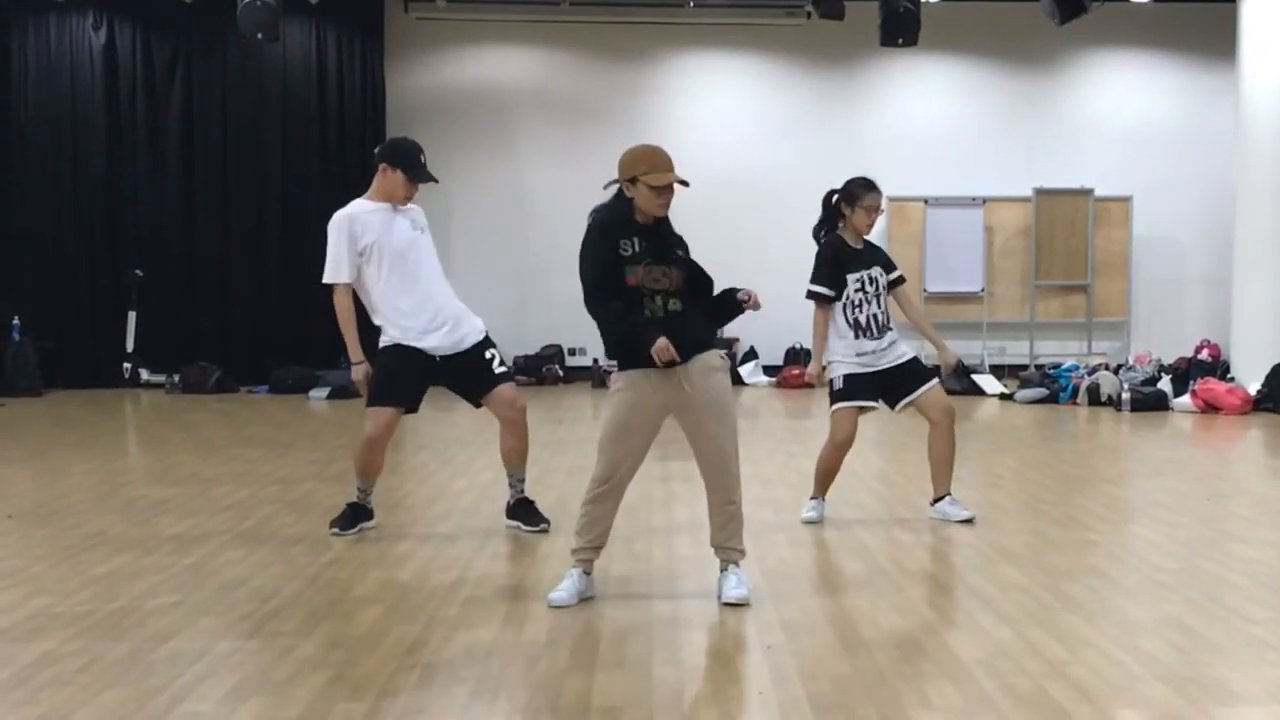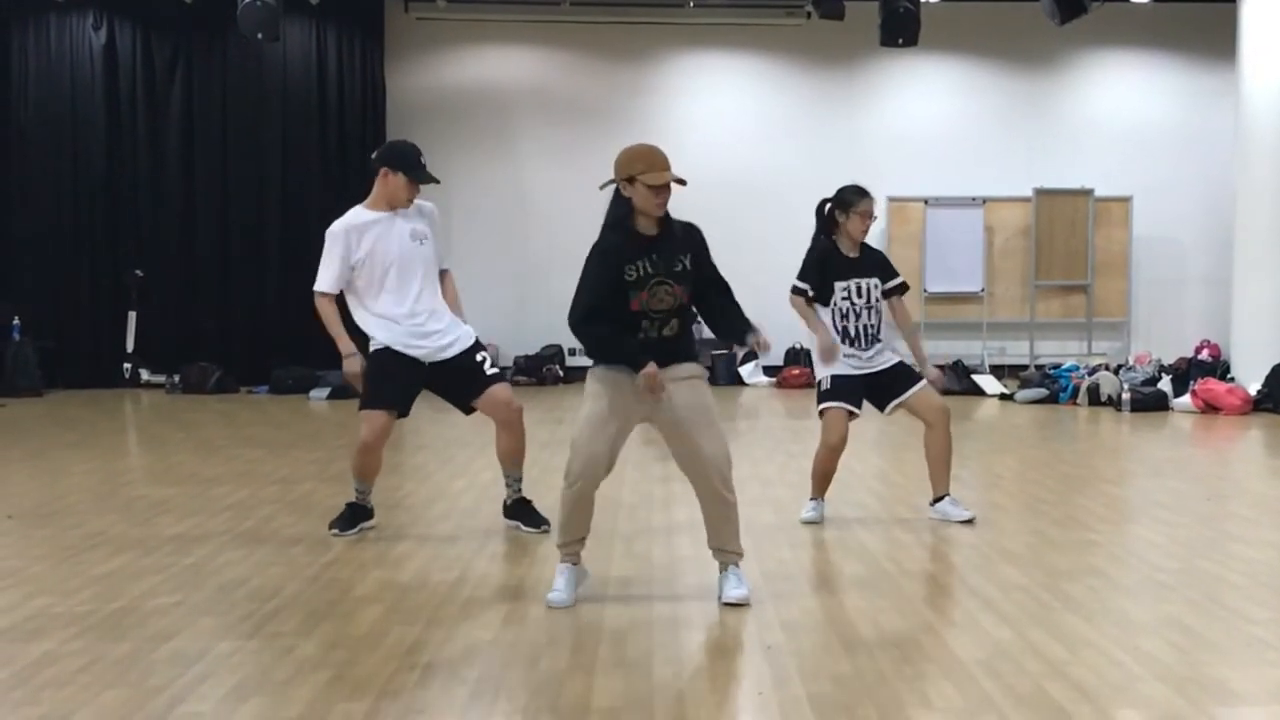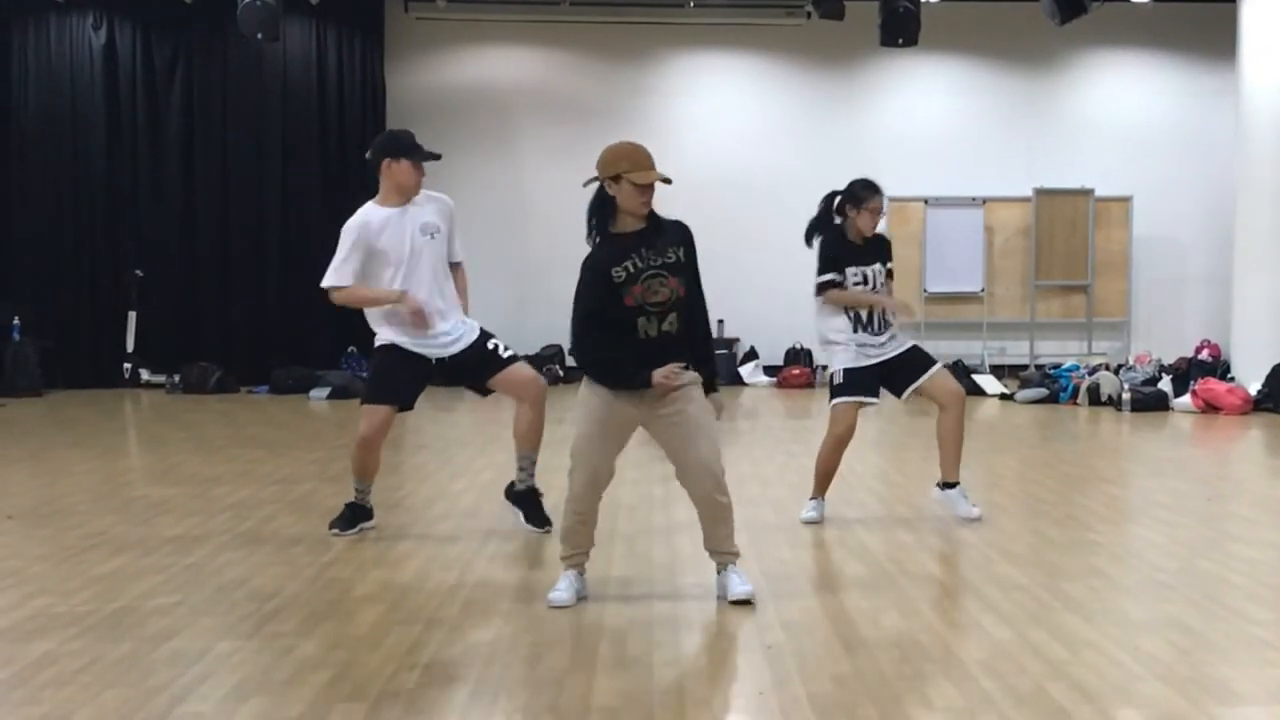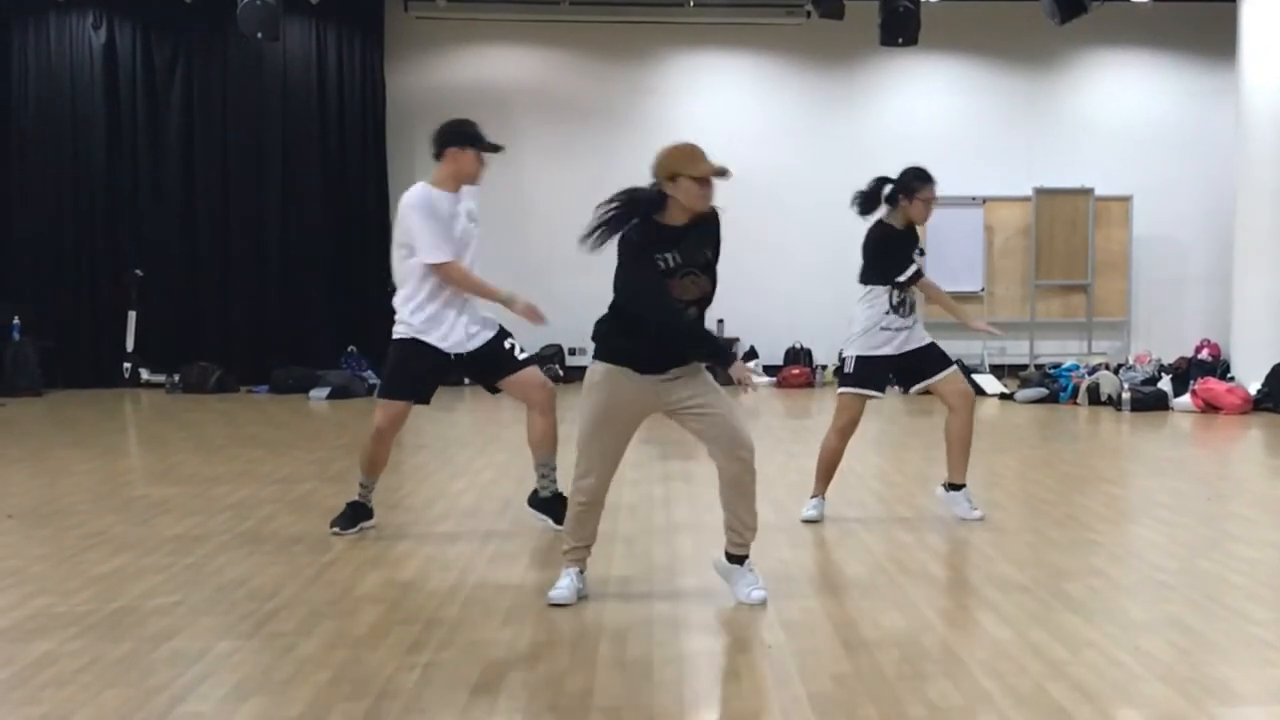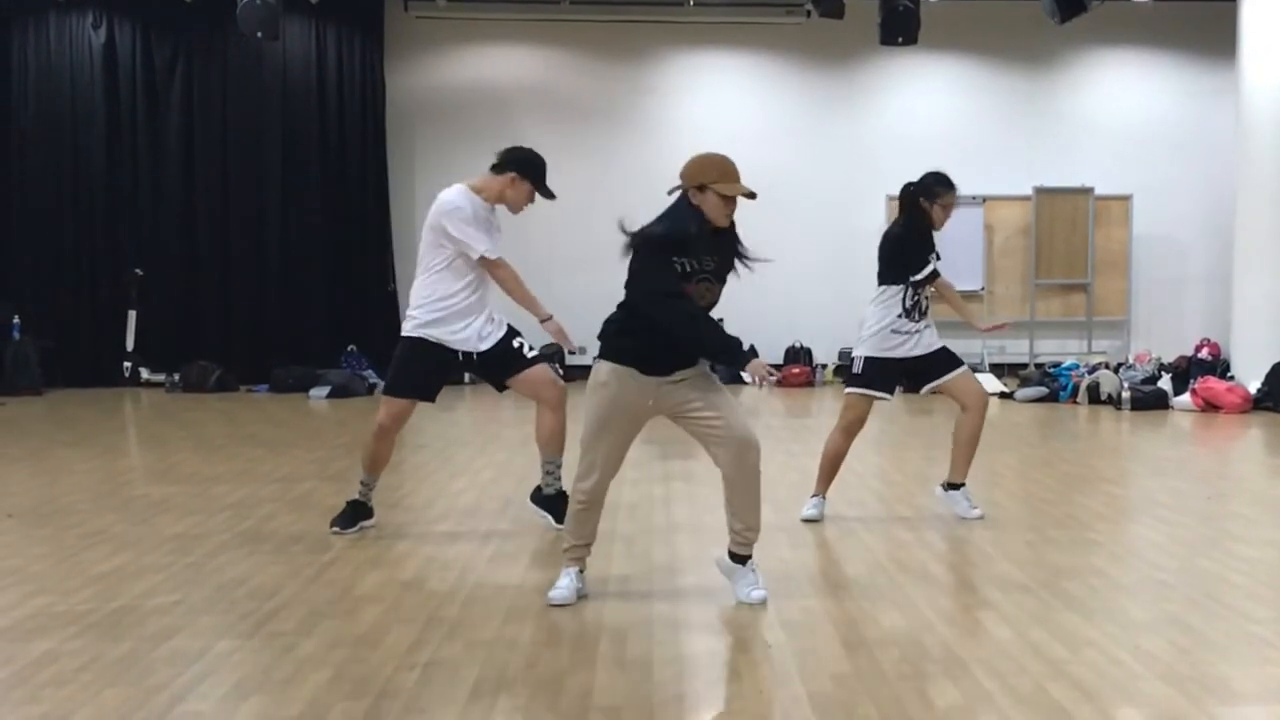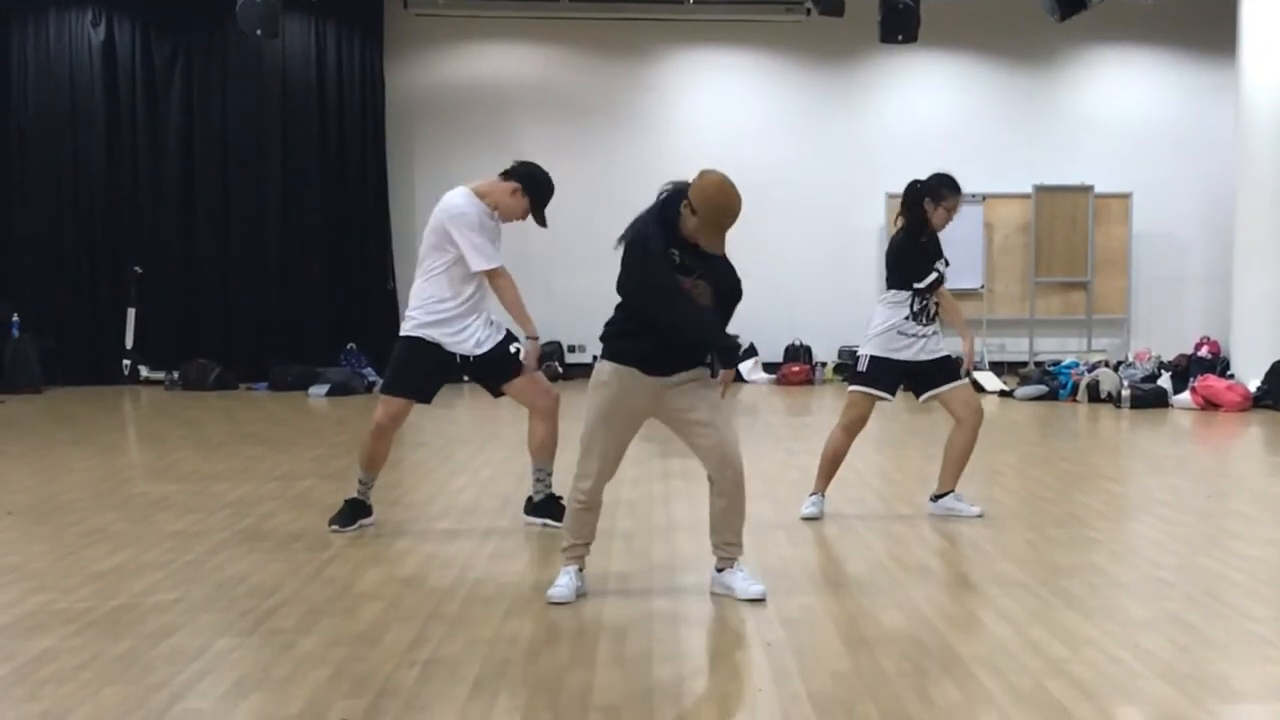
dt=0.2s
person 1, frame 1
left shoulder: (672, 240)
right shoulder: (606, 230)
right elbow: (600, 301)
left wrist: (736, 301)
right wrist: (648, 337)
left hip: (702, 365)
right hip: (638, 373)
left knee: (722, 470)
right knee: (609, 474)
left ankle: (730, 564)
right ankle: (581, 570)
person 1, frame 2
left shoulder: (687, 239)
right shoulder: (611, 249)
left elbow: (713, 299)
right elbow: (584, 320)
left wrist: (745, 332)
right wrist: (636, 361)
left hip: (679, 373)
right hip: (615, 373)
left knee: (714, 470)
right knee: (582, 469)
left ankle: (729, 565)
right ankle: (569, 565)
person 1, frame 3
left shoulder: (677, 237)
right shoulder: (602, 258)
left elbow: (695, 312)
right elbow: (587, 341)
left wrist: (709, 382)
right wrist: (643, 374)
left hip: (677, 383)
right hip: (610, 387)
left knee: (708, 475)
right knee: (585, 483)
left ankle: (726, 565)
right ankle: (572, 570)
person 1, frame 4
left shoulder: (706, 228)
right shoulder: (639, 239)
right elbow: (653, 312)
left wrist: (711, 355)
right wrist: (724, 357)
left hip: (684, 371)
right hip: (619, 372)
left knee: (738, 447)
right knee: (591, 475)
left ankle: (737, 559)
right ankle: (574, 569)
person 1, frame 5
left shoulder: (722, 240)
right shoulder: (656, 242)
right elbow: (678, 315)
right wrist: (740, 357)
left hip: (687, 373)
right hip: (625, 372)
left knee: (743, 445)
right knee: (593, 474)
left ankle: (740, 556)
right ankle: (573, 568)
person 1, frame 6
left shoulder: (709, 247)
right shoulder: (647, 237)
left elbow: (727, 297)
right elbow: (671, 308)
left wrist: (715, 350)
right wrist: (725, 352)
left hip: (687, 374)
right hip: (624, 371)
left knee: (728, 462)
right knee: (592, 473)
left ankle: (727, 565)
right ankle: (572, 566)
person 2, frame 1
left shoulder: (414, 214)
right shoulder: (348, 221)
right elbow: (341, 291)
right wrist: (357, 358)
left hip: (461, 334)
right hip: (403, 343)
left knee: (513, 407)
right knee: (375, 432)
left ankle: (517, 502)
right ankle: (361, 506)
person 2, frame 2
left shoulder: (426, 215)
right shoulder: (346, 230)
right elbow: (324, 297)
left wrist: (458, 323)
right wrist: (348, 351)
left hip: (450, 339)
right hip: (392, 349)
left knee: (509, 409)
right knee: (371, 437)
left ankle: (515, 502)
right ankle: (360, 506)
person 2, frame 3
left shoulder: (441, 206)
right shoulder: (362, 225)
right elbow: (339, 292)
left wrist: (462, 318)
right wrist: (397, 298)
left hip: (457, 335)
right hip: (399, 345)
left knee: (533, 387)
right knee: (369, 433)
left ankle: (524, 488)
right ankle: (360, 506)
person 2, frame 4
left shoulder: (467, 196)
right shoulder: (420, 202)
right elbow: (449, 270)
left wrist: (484, 307)
right wrist: (508, 300)
left hip: (475, 328)
right hip: (421, 333)
left knee: (541, 393)
right knee: (383, 425)
left ankle: (546, 494)
right ankle: (362, 505)
person 2, frame 5
left shoulder: (485, 206)
right shoulder: (455, 205)
right elbow: (498, 268)
right wrist: (545, 317)
left hip: (482, 328)
right hip: (430, 332)
left knee: (553, 391)
right knee: (387, 422)
left ankle: (550, 492)
right ankle: (362, 504)
person 2, frame 6
left shoulder: (485, 210)
right shoulder: (460, 209)
right elbow: (497, 277)
right wrist: (531, 335)
left hip: (480, 332)
right hip: (428, 332)
left knee: (546, 399)
right knee: (384, 421)
left ankle: (541, 499)
right ankle: (360, 502)
person 3, frame 1
left shoulder: (876, 253)
right shoulder: (831, 250)
left elbow: (905, 302)
right elbow: (822, 307)
left wrist: (940, 346)
right wrist: (817, 359)
left hip: (893, 354)
right hip: (851, 362)
left knee: (943, 412)
right knee: (841, 437)
left ankle: (942, 499)
right ankle: (817, 499)
person 3, frame 2
left shoulder: (876, 260)
right shoulder: (821, 254)
left elbow: (900, 311)
right elbow: (797, 299)
left wrist: (923, 361)
right wrist: (822, 334)
left hip: (880, 359)
right hip: (839, 365)
left knee: (939, 412)
right knee: (834, 440)
left ankle: (941, 500)
right ankle: (815, 500)
person 3, frame 3
left shoulder: (880, 245)
right shoulder: (831, 241)
right elbow: (830, 295)
right wrist: (880, 300)
left hip: (892, 346)
right hip: (849, 353)
left knee: (953, 396)
right knee: (841, 431)
left ankle: (949, 486)
right ankle: (816, 499)
person 3, frame 4
left shoulder: (908, 232)
right shoulder: (881, 237)
right elbow: (923, 286)
right wrist: (968, 320)
left hip: (910, 337)
right hip: (869, 343)
left knee: (963, 397)
right knee: (844, 422)
left ankle: (954, 486)
right ankle: (817, 497)
person 3, frame 5
left shoulder: (921, 235)
right shoulder: (901, 238)
right elbow: (938, 285)
right wrist: (975, 321)
left hip: (922, 342)
right hip: (881, 344)
left knee: (976, 399)
right knee: (850, 421)
left ankle: (954, 486)
right ankle: (818, 496)
person 3, frame 6
left shoulder: (929, 239)
right shoulder: (908, 244)
right elbow: (941, 295)
right wrist: (967, 338)
left hip: (926, 348)
right hip: (886, 345)
left knee: (971, 412)
right knee: (851, 421)
left ankle: (943, 495)
right ankle: (817, 494)
